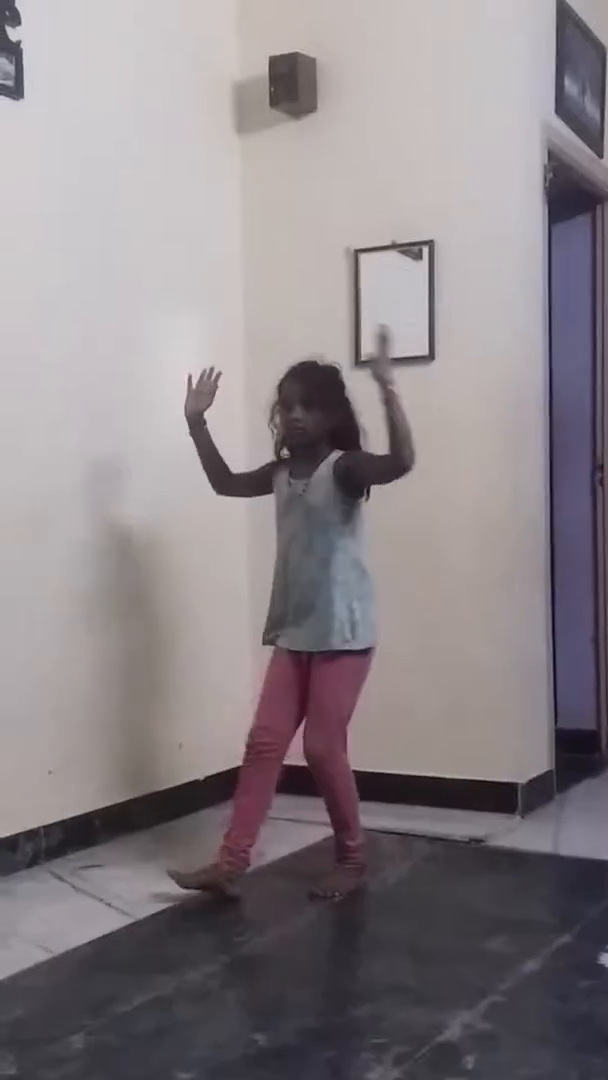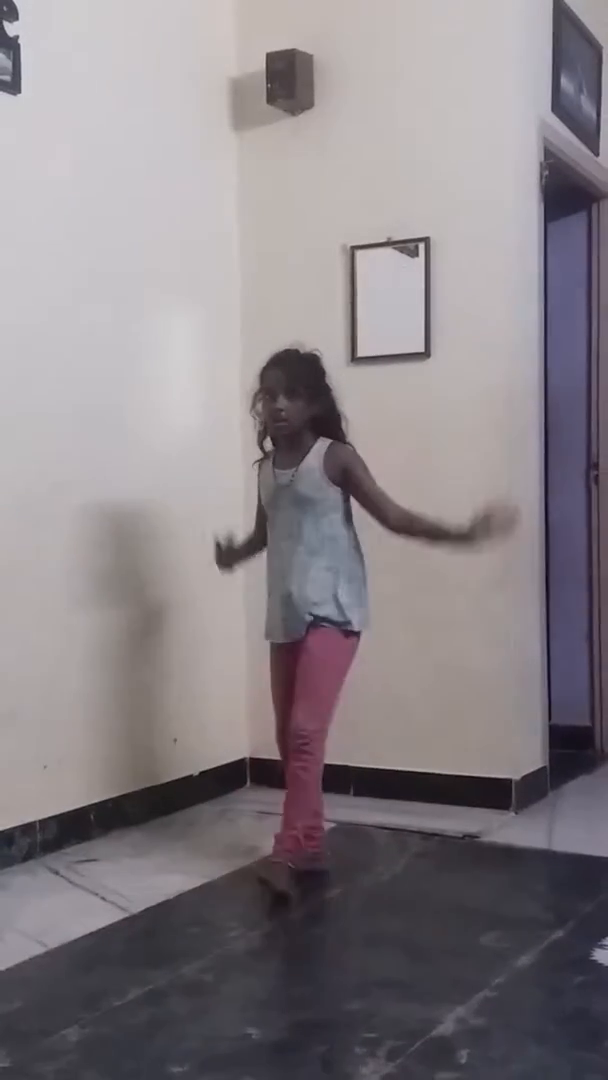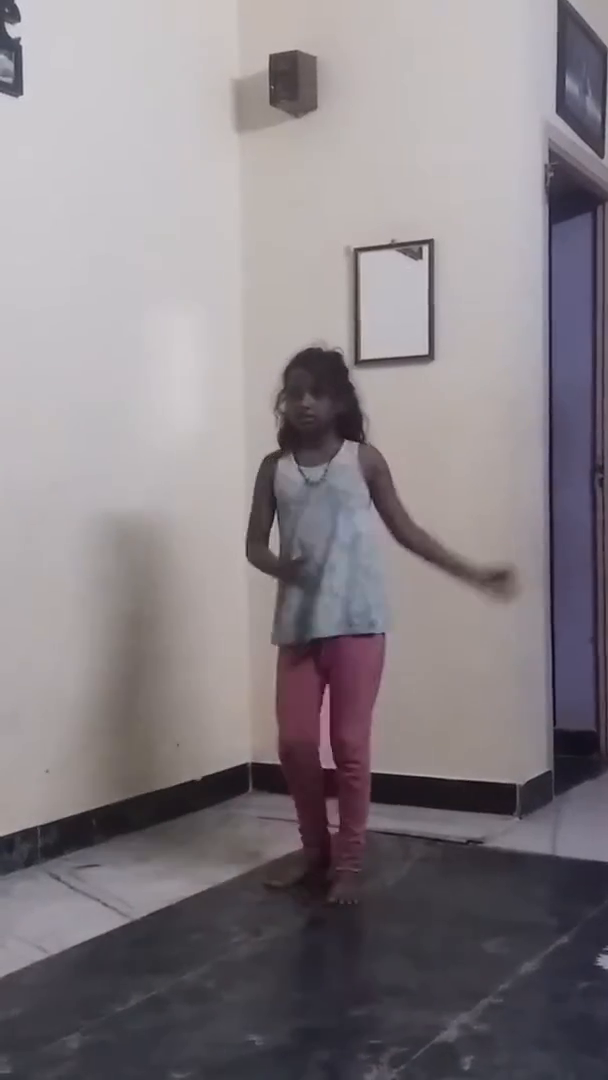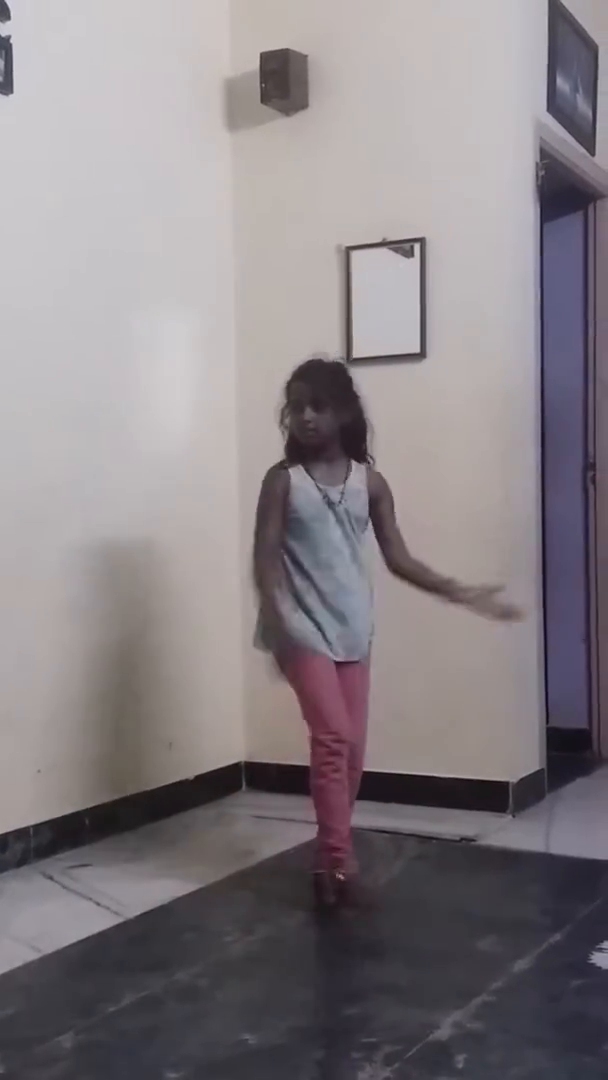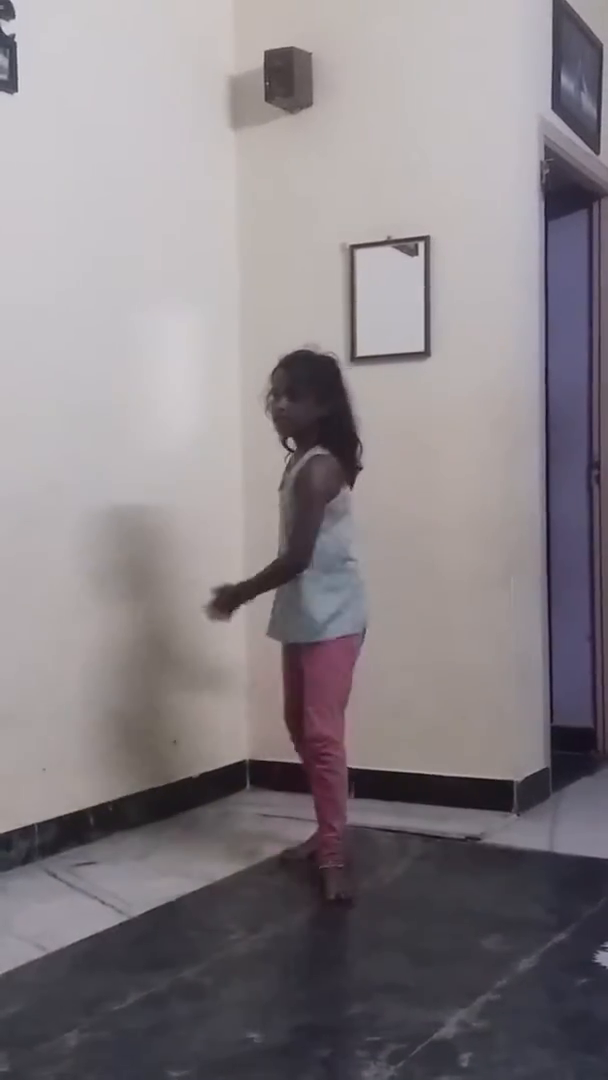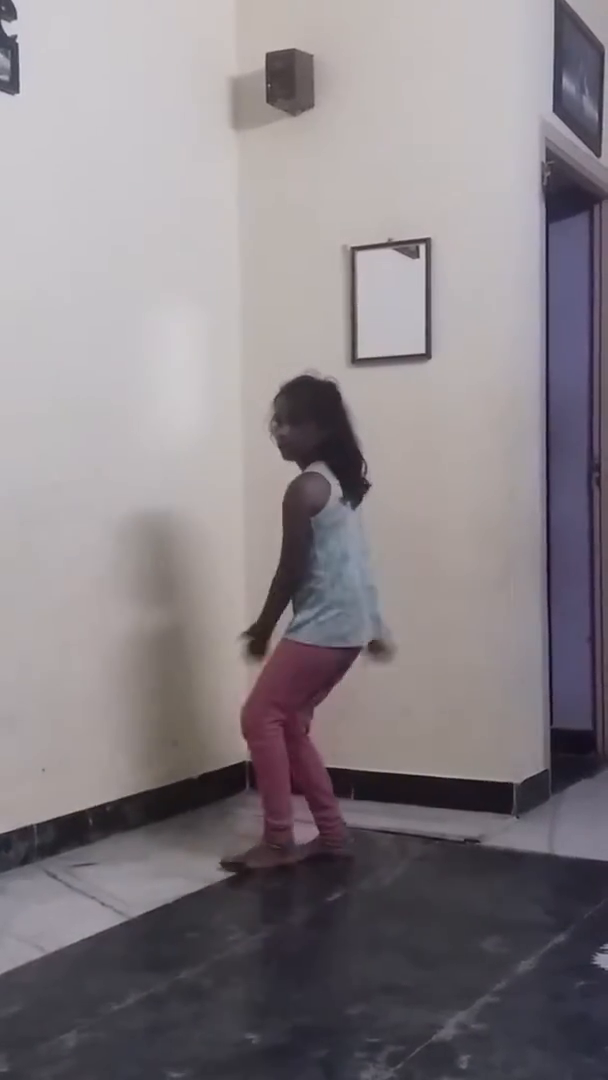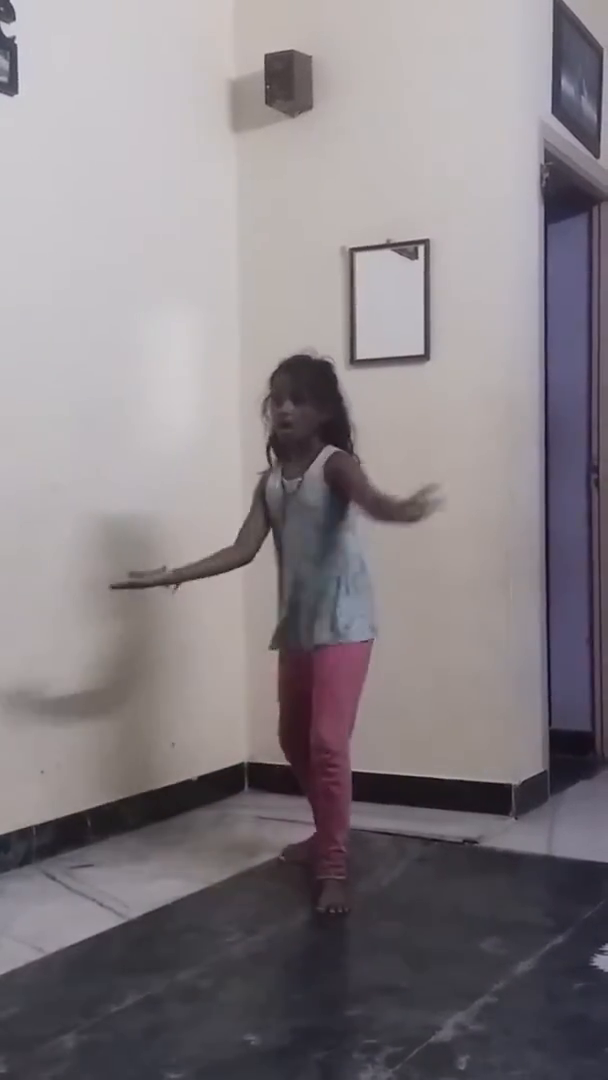
dt=0.5s
person 1, frame 1
left shoulder: (347, 468)
right shoulder: (280, 472)
left elbow: (402, 460)
right elbow: (225, 483)
left wrist: (386, 386)
right wrist: (197, 420)
left hip: (344, 633)
right hip: (291, 631)
left knee: (324, 749)
right knee: (263, 743)
left ankle: (352, 859)
right ankle: (231, 863)
person 1, frame 2
left shoulder: (337, 458)
right shoulder: (266, 469)
left elbow: (392, 517)
left wrist: (460, 534)
right wrist: (236, 554)
left hip: (333, 613)
right hip: (284, 617)
left knee: (307, 730)
right knee: (288, 737)
left ankle: (288, 852)
right ankle: (310, 844)
person 1, frame 3
left shoulder: (365, 459)
right shoulder: (274, 469)
left elbow: (405, 529)
right elbow: (255, 545)
left wrist: (469, 572)
right wrist: (281, 567)
left hip: (356, 621)
right hip: (299, 624)
left knee: (350, 745)
right knee: (295, 740)
left ankle: (348, 864)
right ankle: (316, 851)
person 1, frame 4
left shoulder: (365, 479)
right shoulder: (281, 481)
left elbow: (399, 560)
right elbow: (264, 561)
left wrist: (465, 593)
right wrist: (281, 626)
left hip: (349, 630)
right hip: (300, 631)
left knee: (349, 746)
right knee: (336, 735)
left ankle: (331, 861)
right ankle: (337, 866)
person 1, frame 5
left shoulder: (318, 468)
right shoulder: (302, 462)
left elbow: (297, 556)
left wrist: (240, 593)
left hip: (330, 618)
right hip: (299, 616)
left knee: (322, 732)
right knee: (298, 725)
left ankle: (332, 858)
right ankle: (330, 829)
person 1, frame 6
left shoulder: (305, 487)
right shoulder: (338, 481)
left elbow: (293, 570)
left wrist: (262, 628)
right wrist: (370, 633)
left hip: (327, 624)
right hip: (352, 622)
left knee: (259, 717)
right knee: (290, 723)
left ankle: (278, 840)
right ankle: (333, 832)
person 1, frame 7
left shoulder: (336, 466)
right shoulder: (269, 481)
left elbow: (374, 504)
right elbow: (243, 550)
left wrist: (405, 510)
right wrist: (170, 576)
left hip: (341, 624)
right hip: (295, 626)
left knee: (329, 744)
right knee: (294, 740)
left ankle: (333, 868)
right ankle: (328, 834)
